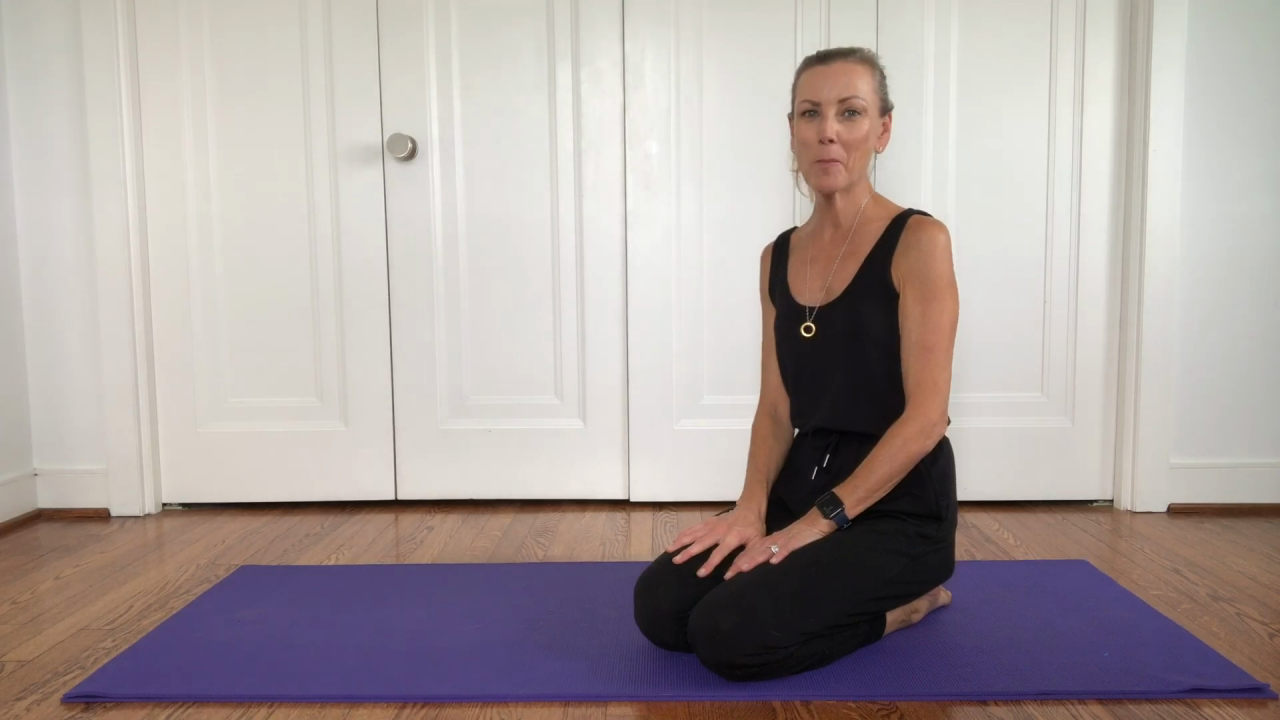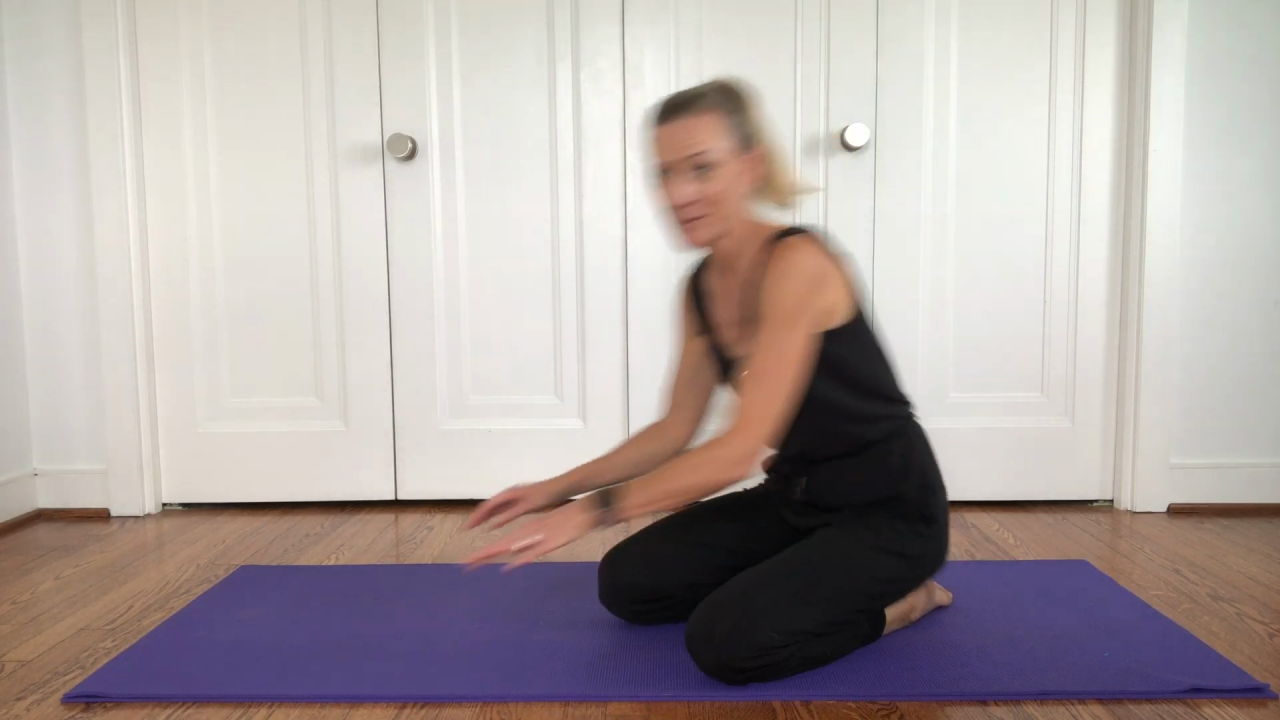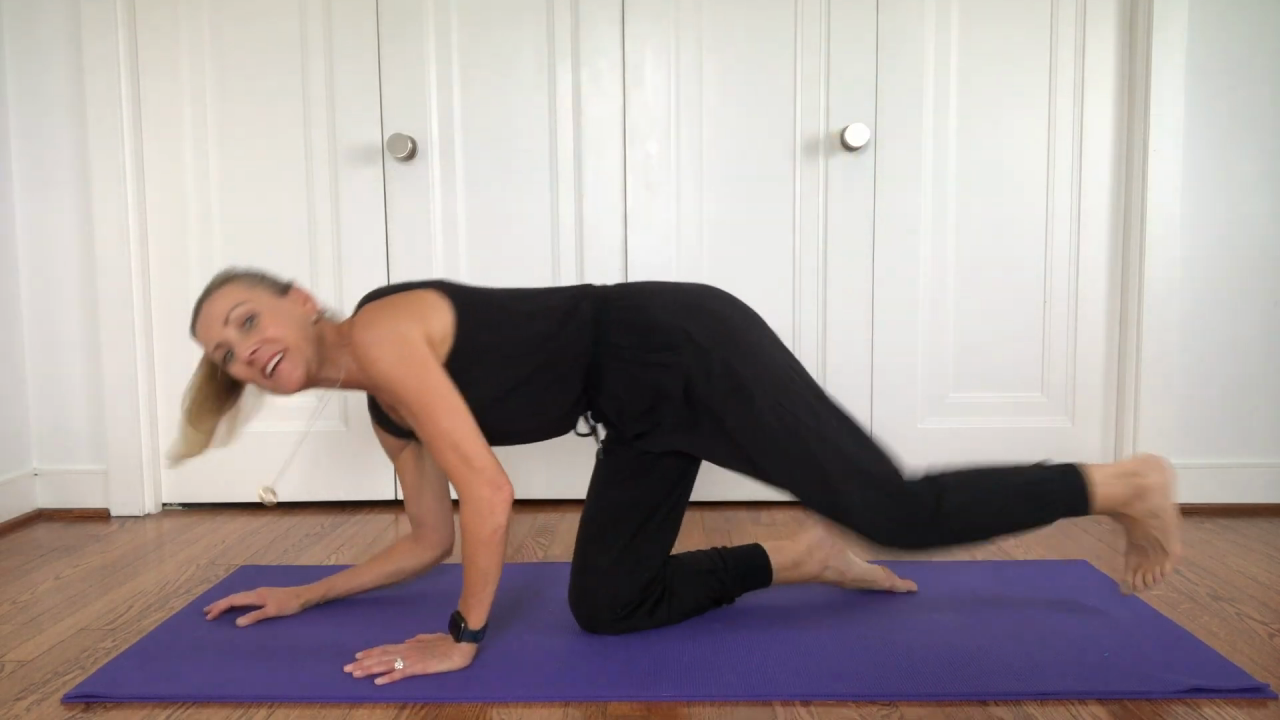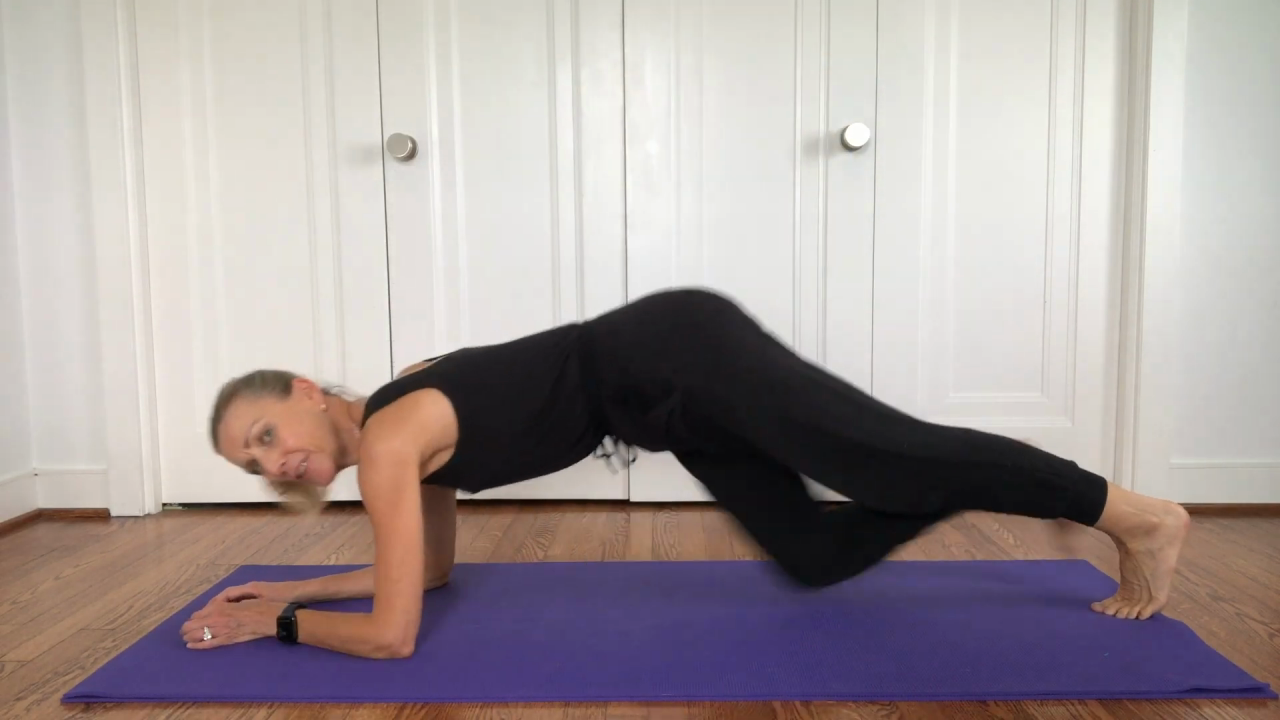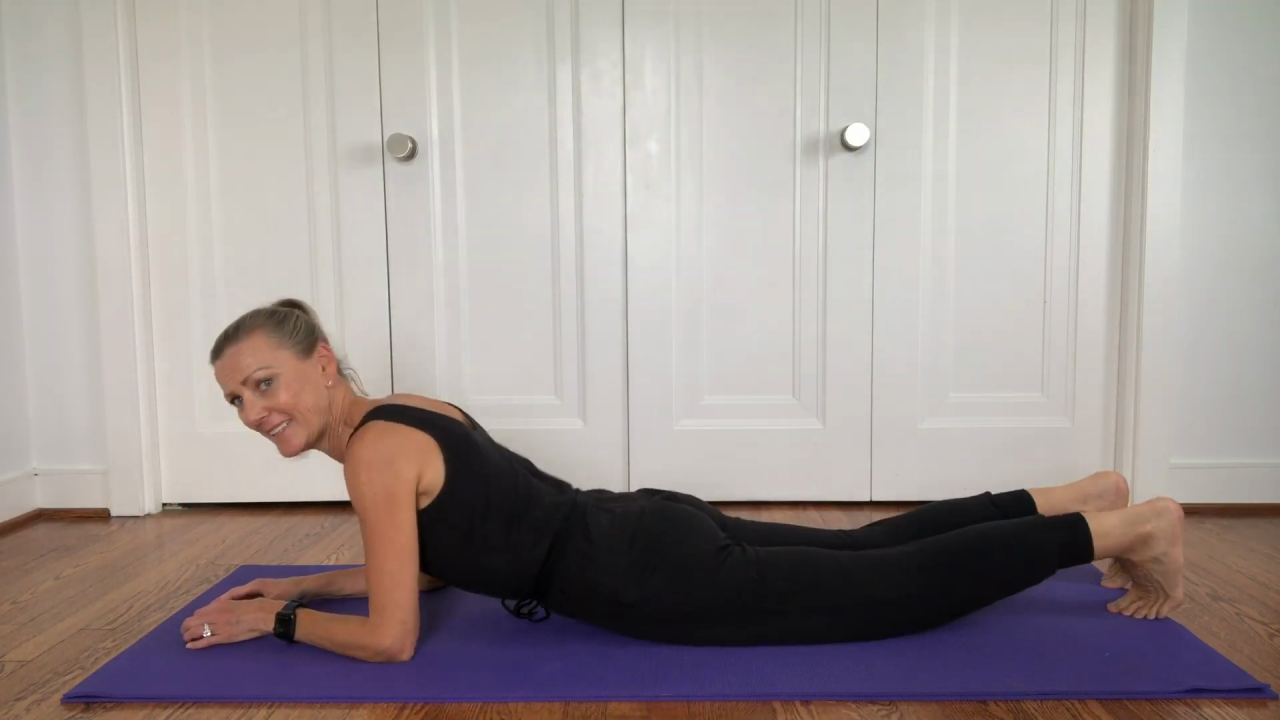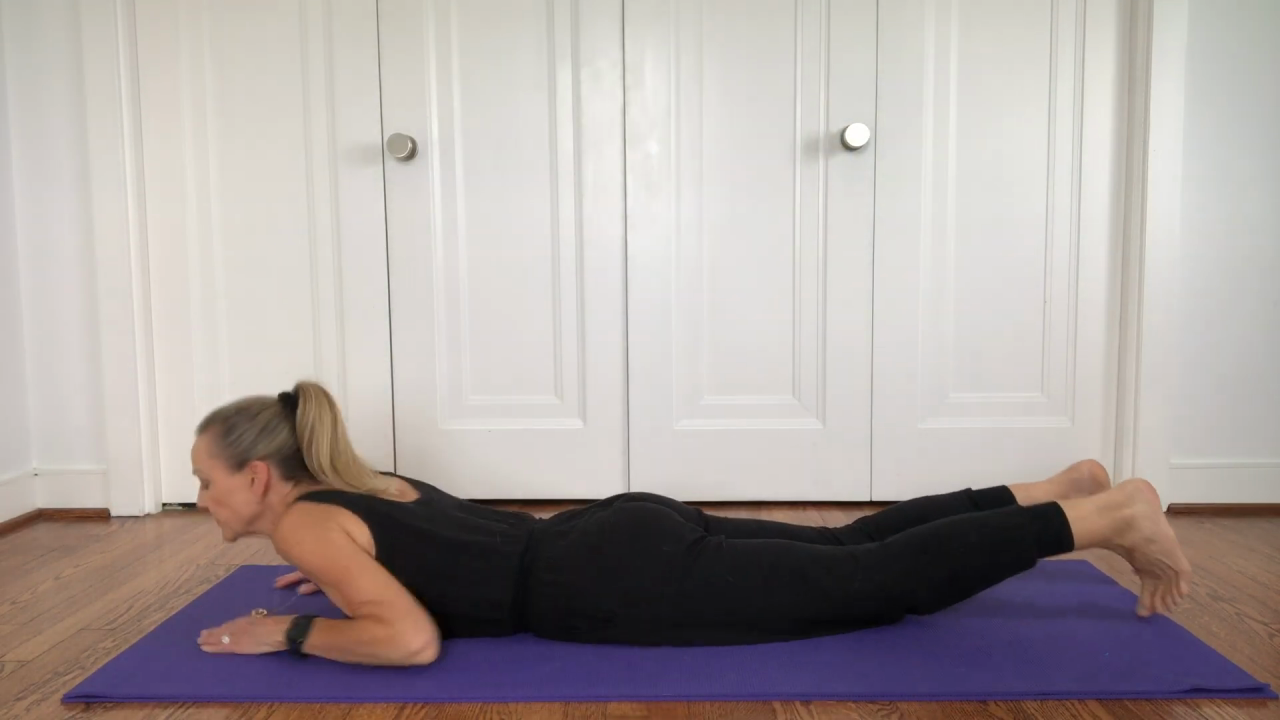
dt=0.7s
person 1, frame 1
left shoulder: (917, 241)
right shoulder: (778, 257)
left elbow: (925, 417)
right elbow: (776, 408)
left wrist: (821, 522)
right wrist: (752, 507)
left hip: (895, 506)
right hip: (803, 485)
left knee: (728, 635)
right knee: (660, 608)
left ankle: (902, 600)
right ankle: (860, 591)
person 1, frame 2
left shoulder: (798, 266)
right shoulder: (700, 289)
left elbow: (744, 446)
right elbow: (675, 429)
left wrist: (598, 509)
right wrist: (556, 488)
left hip: (889, 508)
right hip: (800, 496)
left knee: (726, 643)
right knee: (630, 586)
left ankle: (893, 601)
right ankle: (828, 574)
person 1, frame 3
left shoulder: (377, 332)
right shoulder: (386, 406)
left elbow: (489, 495)
right elbow: (428, 541)
left wrist: (461, 636)
right wrist: (304, 596)
left hip: (685, 351)
right hip: (643, 404)
left knee: (891, 508)
right knee: (608, 609)
left ankle: (1118, 485)
right ankle: (800, 556)
person 1, frame 4
left shoulder: (384, 439)
right shoulder: (405, 424)
left elbow: (393, 630)
right elbow: (431, 567)
left wrist: (276, 621)
right wrist: (297, 586)
left hip: (683, 359)
right hip: (671, 366)
left knee: (906, 458)
right knee: (816, 559)
left ankle: (1140, 516)
right ankle: (1035, 485)
person 1, frame 5
left shoulder: (374, 449)
right shoulder: (402, 414)
left elbow: (391, 639)
right elbow: (432, 563)
left wrist: (274, 620)
right wrist: (302, 583)
left hip: (643, 581)
right hip: (649, 532)
left knee: (897, 589)
right knee: (867, 553)
left ankle: (1126, 528)
right ankle: (1074, 499)
person 1, frame 6
left shoulder: (302, 526)
right shoulder: (361, 489)
left elbow: (416, 637)
left wrist: (289, 630)
left hip: (619, 588)
right hip: (625, 536)
left knee: (875, 583)
right knee: (857, 549)
left ankle: (1103, 516)
right ankle: (1054, 492)
